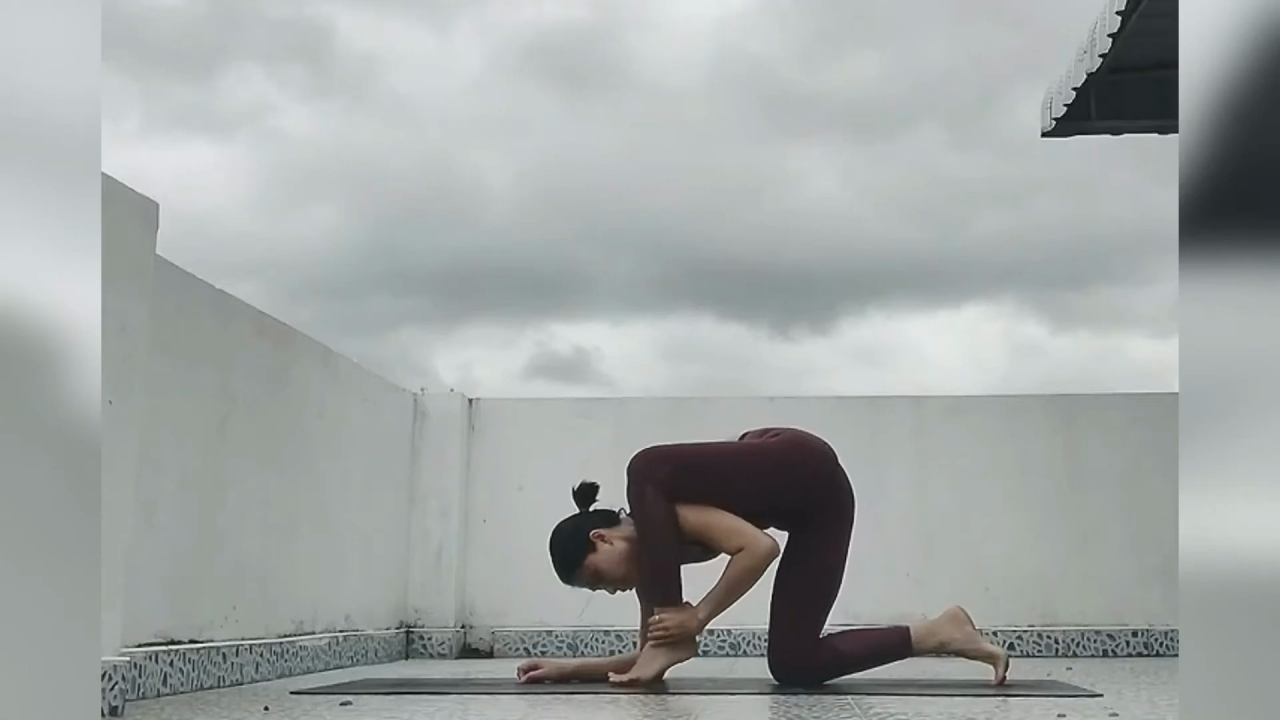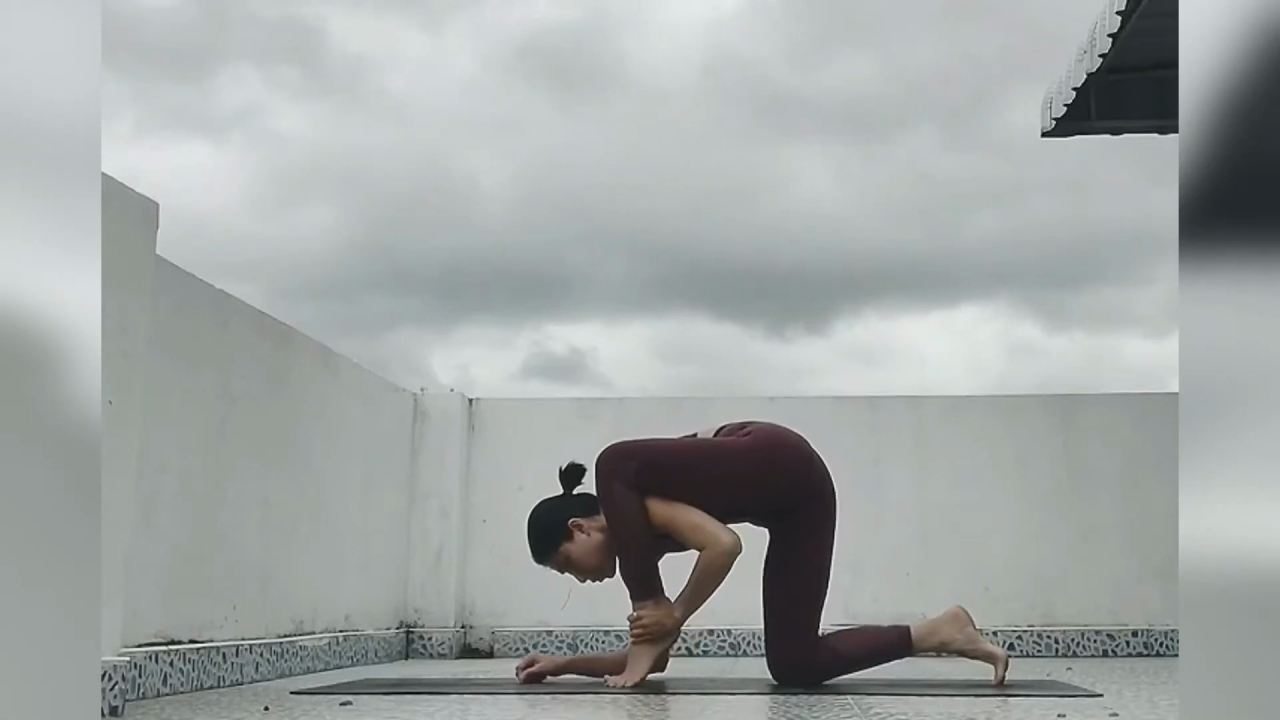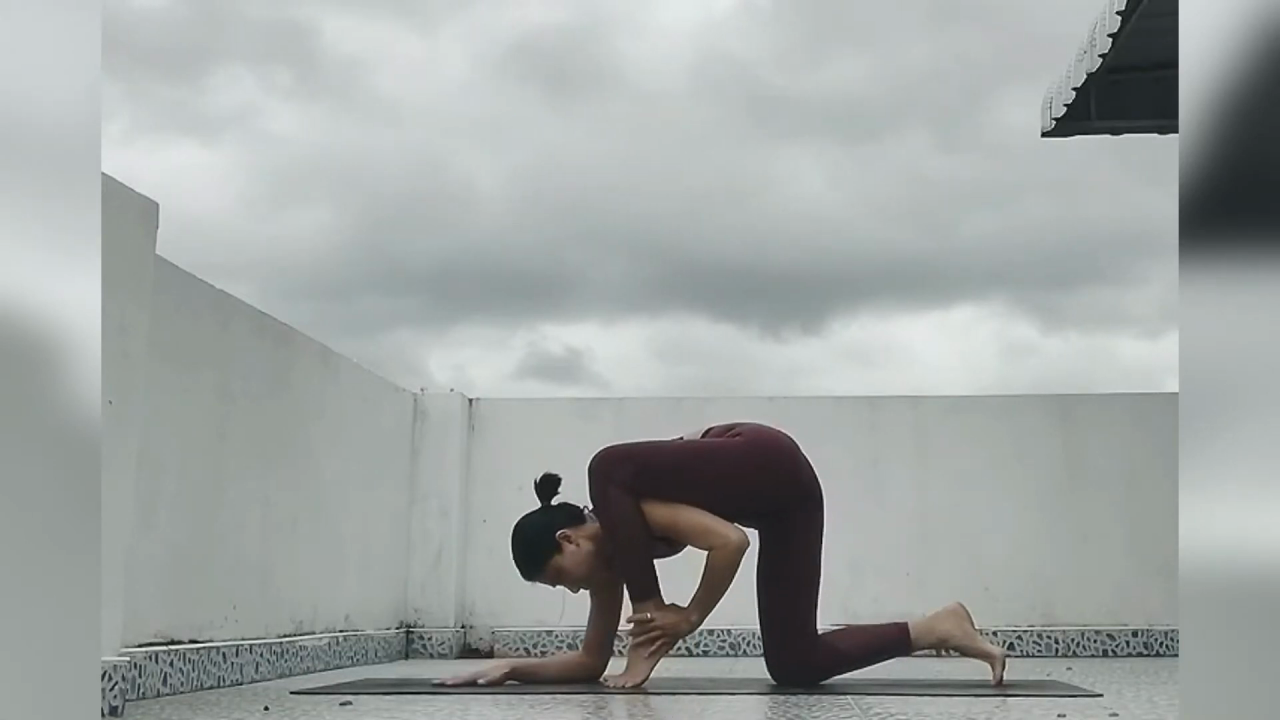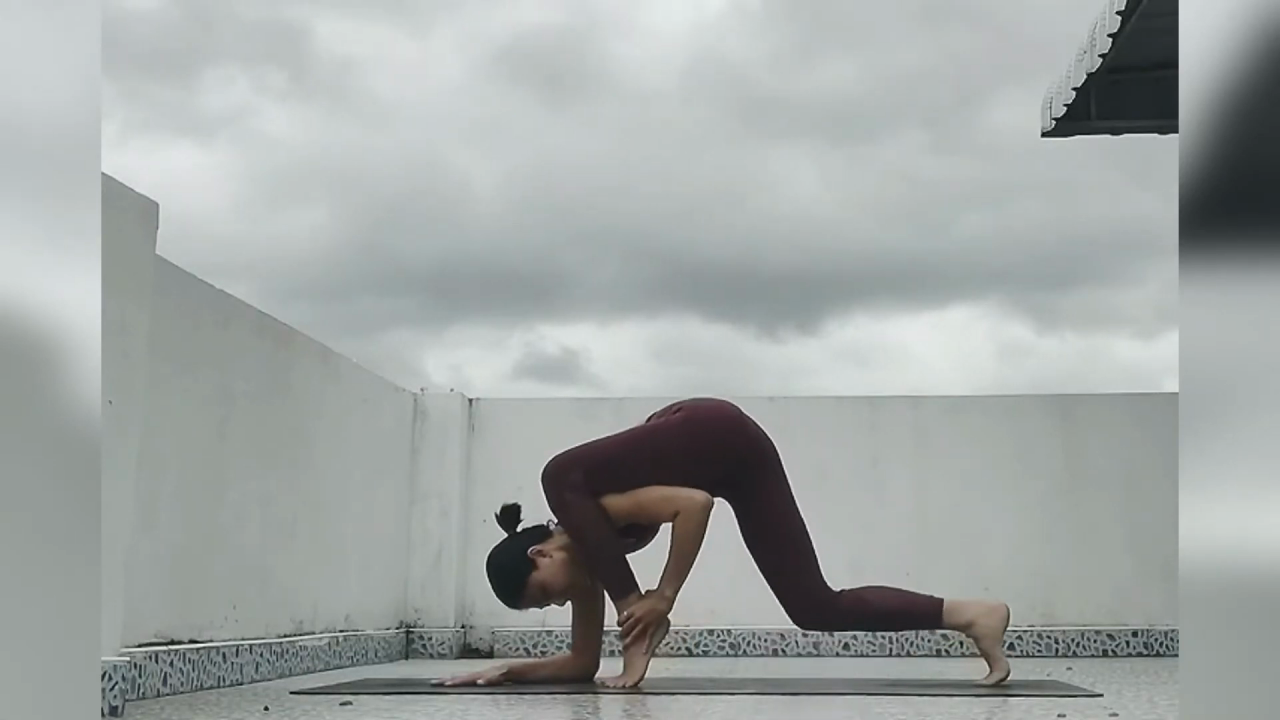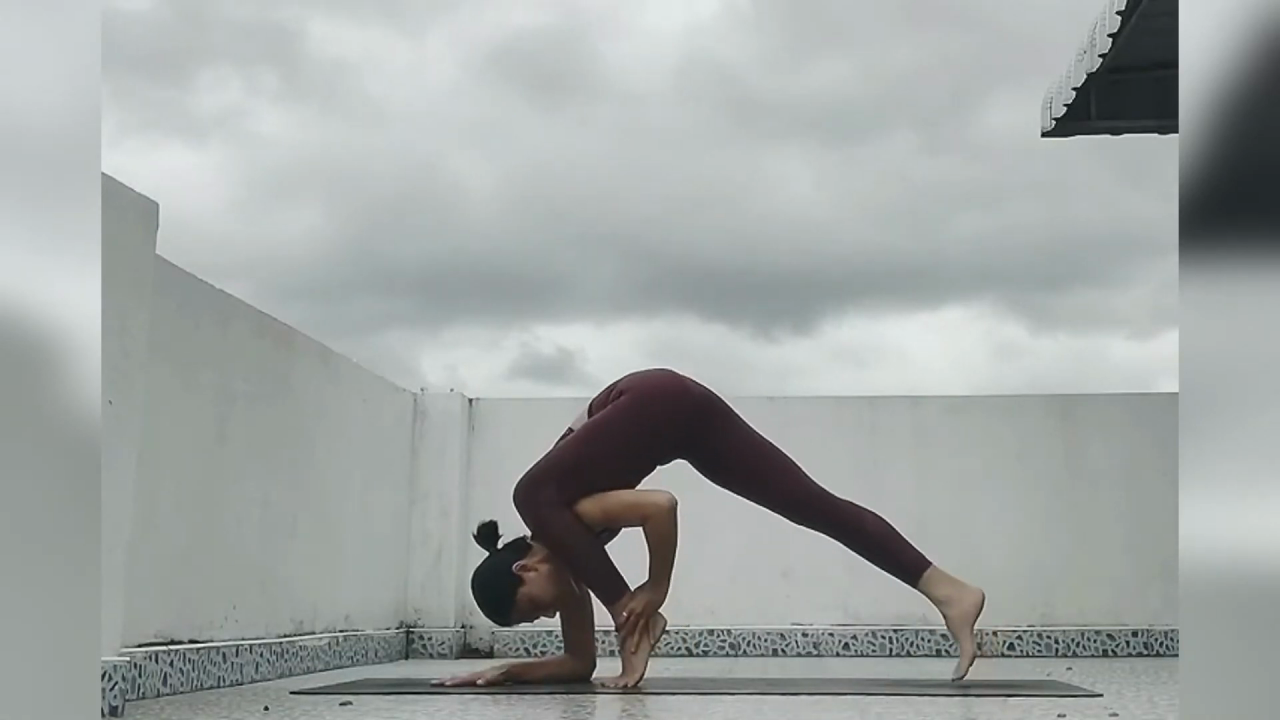
dt=1s
person 1, frame 1
left shoulder: (651, 484)
right shoulder: (651, 552)
left elbow: (759, 548)
right elbow: (650, 659)
left wrist: (696, 618)
right wrist: (568, 668)
left hip: (809, 471)
right hip: (819, 505)
left knee: (648, 470)
right knee: (793, 665)
left ankle: (675, 637)
right ankle: (941, 633)
person 1, frame 2
left shoulder: (630, 496)
right shoulder: (636, 541)
left elbow: (724, 545)
right elbow: (650, 661)
left wrist: (672, 616)
right wrist: (566, 664)
left hip: (784, 464)
right hip: (798, 498)
left knee: (613, 463)
right knee: (794, 665)
right ankle: (943, 632)
person 1, frame 3
left shoulder: (618, 496)
right shoulder: (607, 553)
left elbow: (731, 542)
right elbow: (590, 662)
left wrist: (689, 618)
right wrist: (511, 667)
left hip: (773, 466)
right hip: (780, 498)
right knee: (795, 665)
right ankle: (939, 628)
person 1, frame 4
left shoulder: (569, 489)
right shoulder: (582, 550)
left elbow: (695, 504)
right elbow: (583, 662)
left wrist: (663, 598)
right wrist: (509, 669)
left hip: (724, 436)
right hip: (721, 457)
right knee: (813, 607)
right ankle: (970, 614)
person 1, frame 5
left shoulder: (539, 504)
right shoulder: (559, 552)
left elbow: (661, 506)
right elbow: (580, 661)
left wrist: (654, 591)
right wrist: (507, 669)
left hip: (668, 404)
right hip: (675, 418)
right knee: (816, 507)
right ankle: (949, 591)
